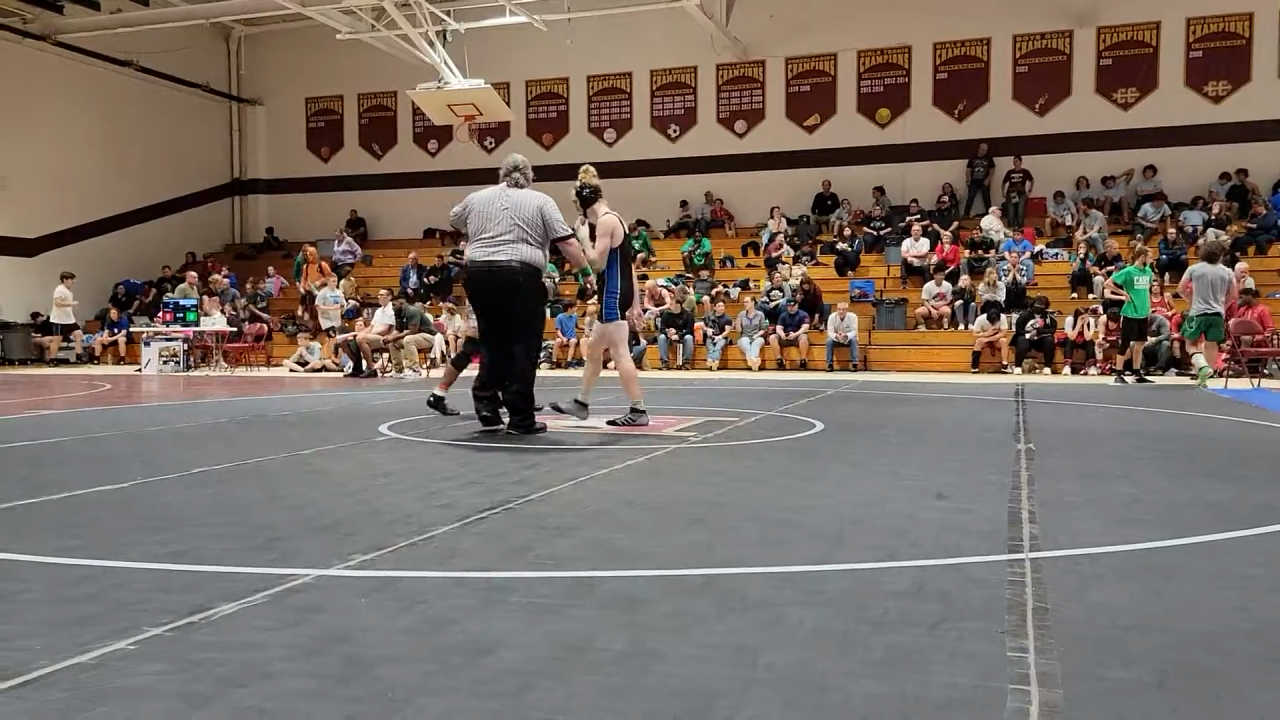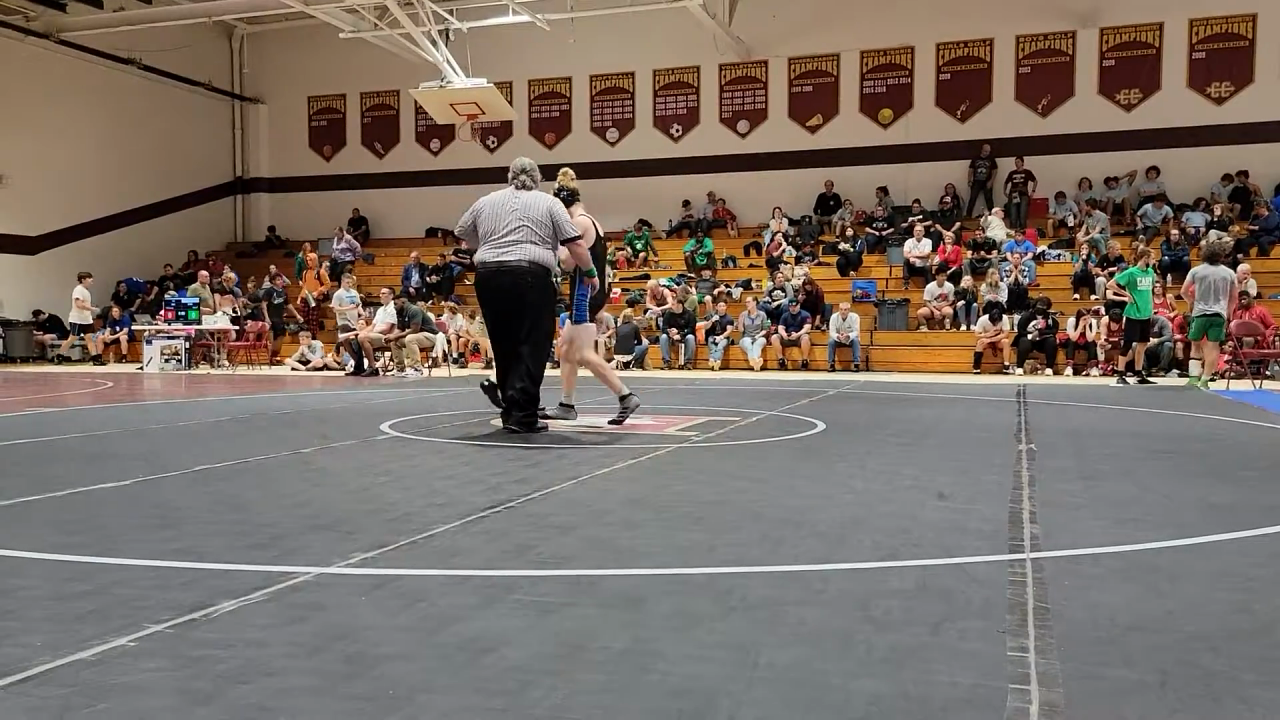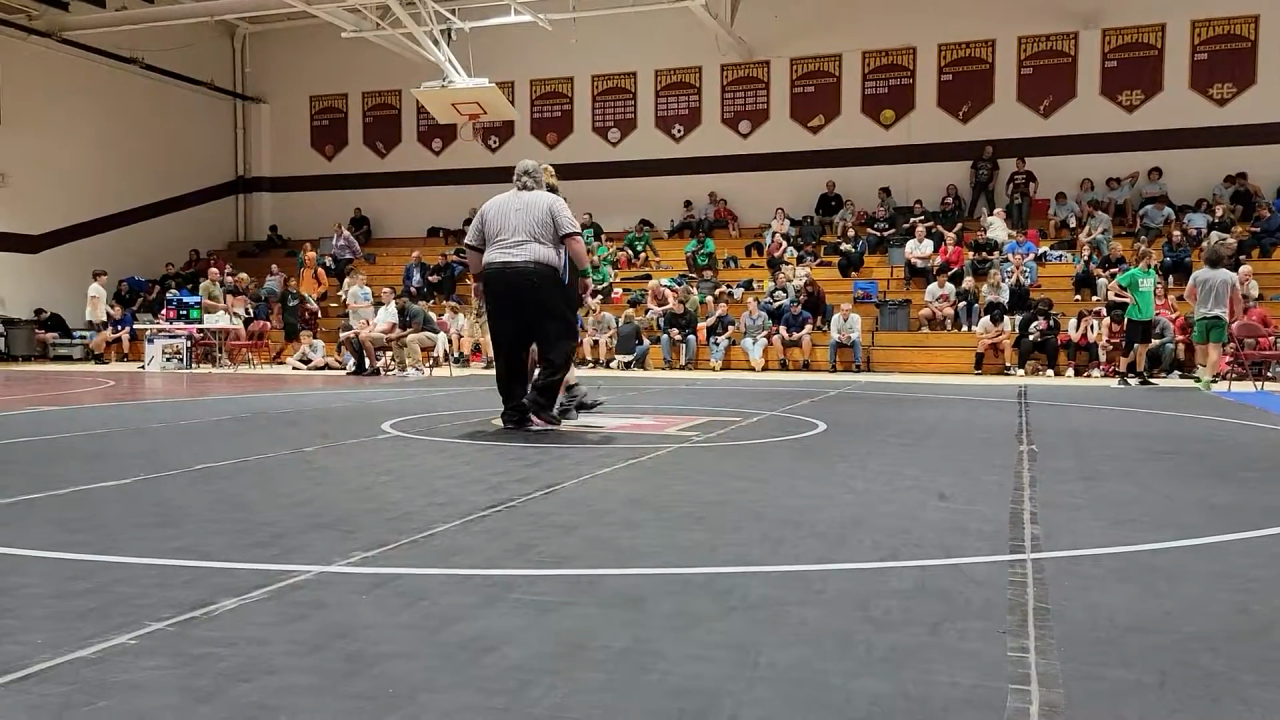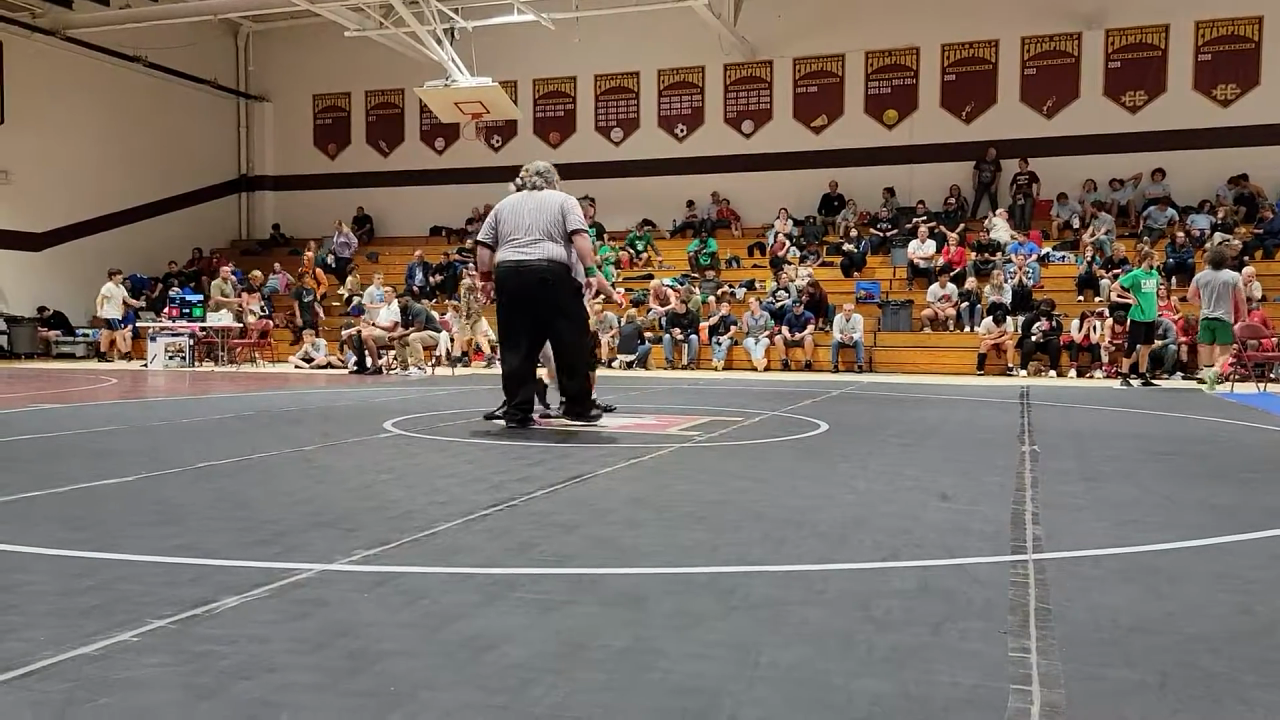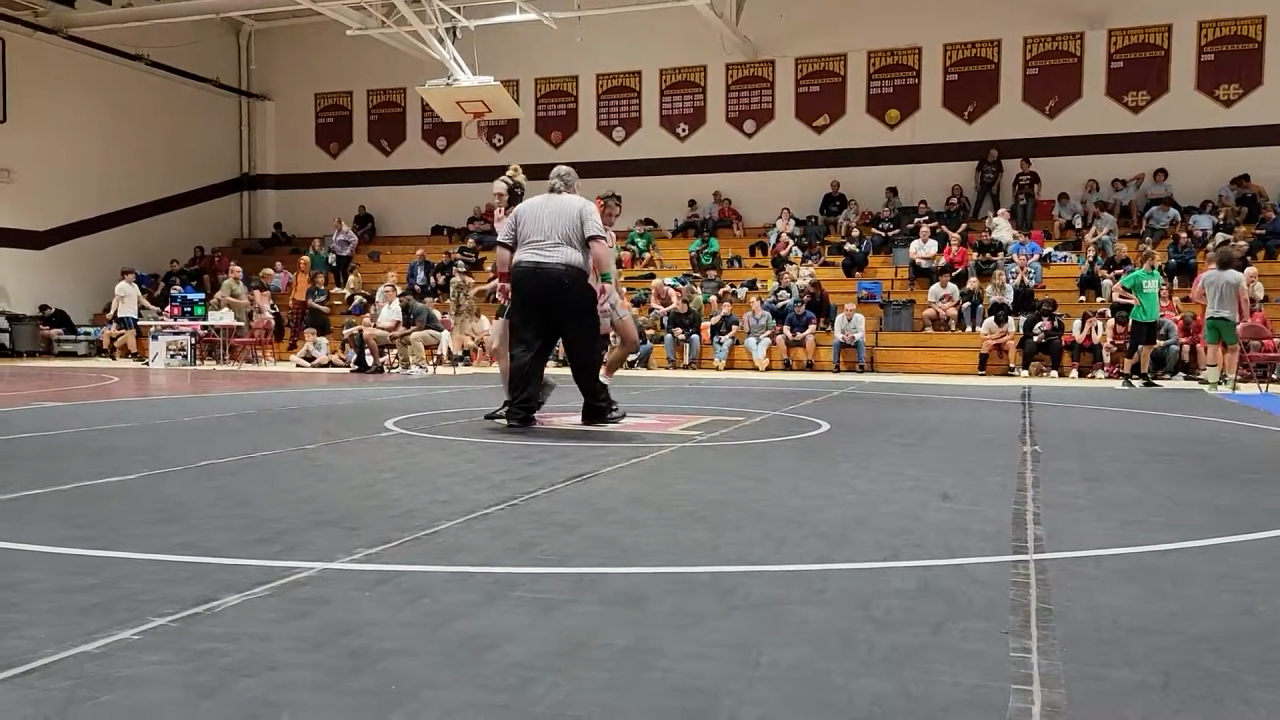
dt=0.2s
person 1, frame 1
left shoulder: (477, 198)
right shoulder: (540, 201)
left elbow: (456, 219)
right elbow: (567, 242)
right wrist: (586, 272)
left hip: (479, 275)
right hip: (520, 278)
left knee: (492, 342)
right knee: (521, 348)
left ankle: (487, 406)
right ankle: (521, 418)
person 1, frame 2
left shoulder: (485, 202)
right shoulder: (549, 203)
left elbow: (462, 232)
right elbow: (575, 243)
right wrist: (590, 273)
left hip: (489, 278)
right hip: (529, 278)
left knee: (504, 347)
right knee: (531, 347)
left ankle: (511, 410)
right ankle: (522, 415)
person 1, frame 3
left shoulder: (491, 205)
right shoulder: (552, 202)
left elbow: (472, 247)
right elbow: (573, 240)
left wrist: (478, 279)
right wrist: (585, 273)
left hip: (497, 279)
right hip: (538, 278)
left knee: (508, 348)
right knee: (559, 338)
left ankle: (514, 412)
right ankle: (540, 399)
person 1, frame 4
left shoulder: (505, 204)
right shoulder: (564, 201)
left elbow: (484, 245)
right elbow: (580, 237)
left wrist: (486, 278)
right wrist: (591, 272)
left hip: (510, 277)
right hip: (551, 277)
left knee: (517, 347)
right knee: (573, 340)
left ankle: (517, 412)
right ankle: (579, 405)
person 1, frame 5
left shoulder: (524, 207)
right shoulder: (583, 206)
left elbow: (503, 246)
right elbow: (598, 244)
left wrist: (504, 279)
right wrist: (606, 279)
left hip: (526, 278)
right hip: (566, 280)
left knee: (526, 347)
right knee: (583, 346)
left ankle: (519, 412)
right ankle: (596, 408)
person 2, frame 1
left shoulder: (605, 221)
right shoulder: (613, 219)
left elbow: (597, 262)
right elbow: (630, 266)
right wrist: (635, 303)
left hip: (612, 292)
right hip: (621, 291)
left knee: (618, 352)
right knee: (594, 349)
left ankle: (638, 410)
right ankle: (581, 403)
person 2, frame 2
left shoulder: (579, 222)
right shoulder: (589, 222)
left elbow: (568, 262)
left hip: (584, 293)
right hip: (591, 292)
left knee: (584, 354)
right knee: (566, 349)
left ankle: (626, 398)
right ankle: (566, 405)
person 2, frame 3
left shoulder: (553, 218)
right shoulder: (567, 218)
left elbow: (544, 257)
left hip: (559, 291)
right hip: (570, 291)
left knee: (540, 347)
right knee: (558, 349)
left ankle: (573, 391)
right ankle: (567, 402)
person 2, frame 4
left shoulder: (536, 220)
right shoulder: (544, 220)
left elbow: (527, 257)
left hip: (535, 289)
right hip: (553, 292)
left knee: (518, 347)
right knee: (543, 350)
left ankle: (514, 403)
right ankle: (565, 400)
person 2, frame 5
left shoulder: (526, 222)
right shoulder: (511, 223)
left elbow: (515, 261)
left wrist: (501, 228)
right wrist: (491, 285)
left hip: (522, 290)
right hip: (511, 290)
left knee: (501, 348)
right knee: (504, 348)
left ankle: (516, 402)
right ankle: (540, 385)
